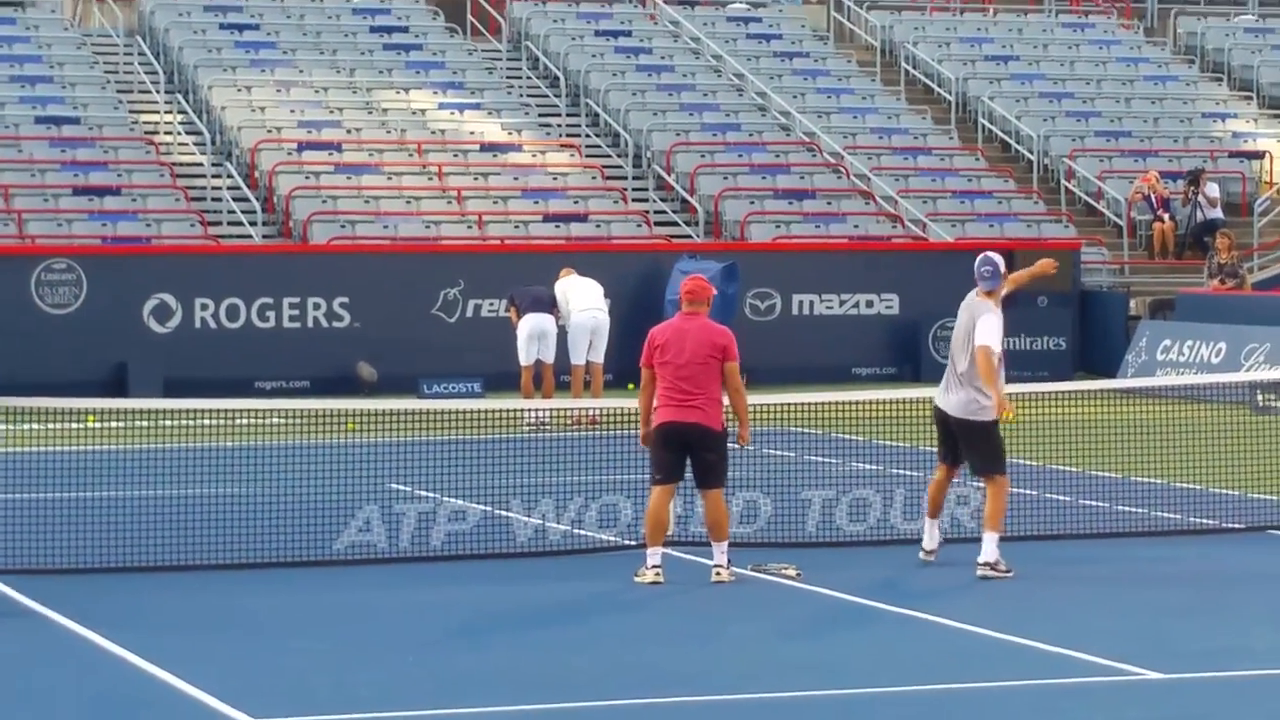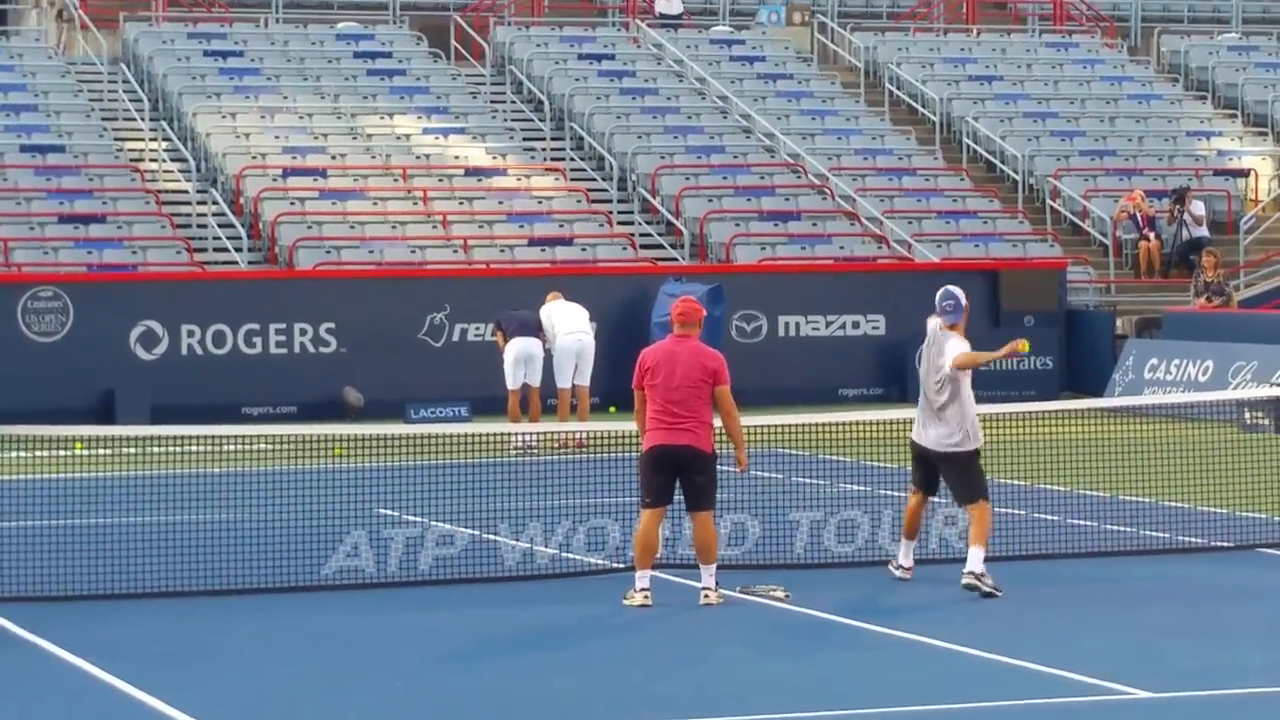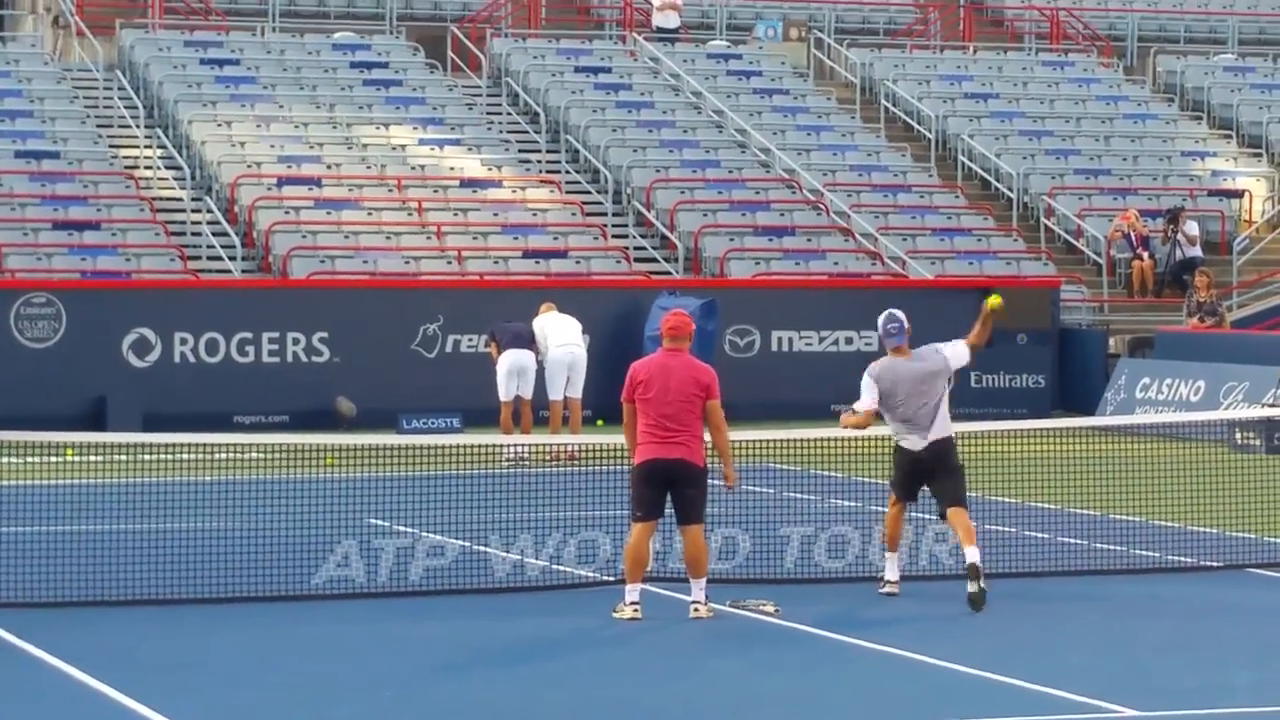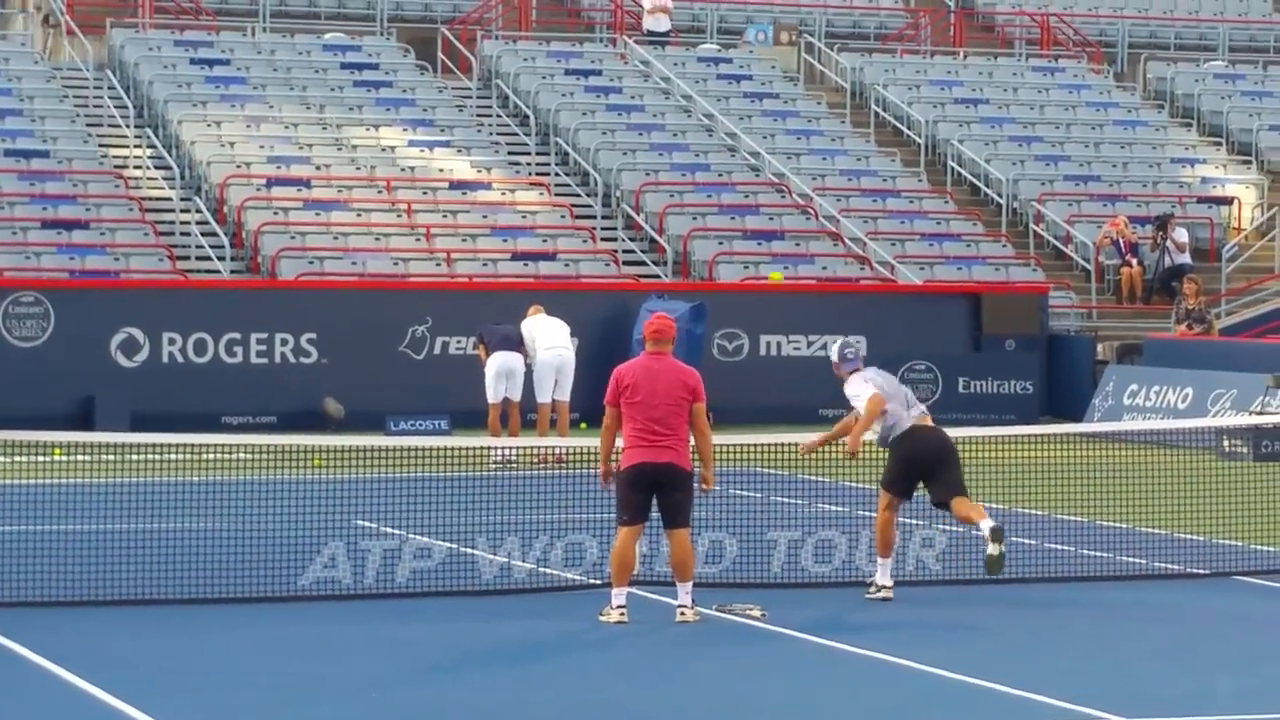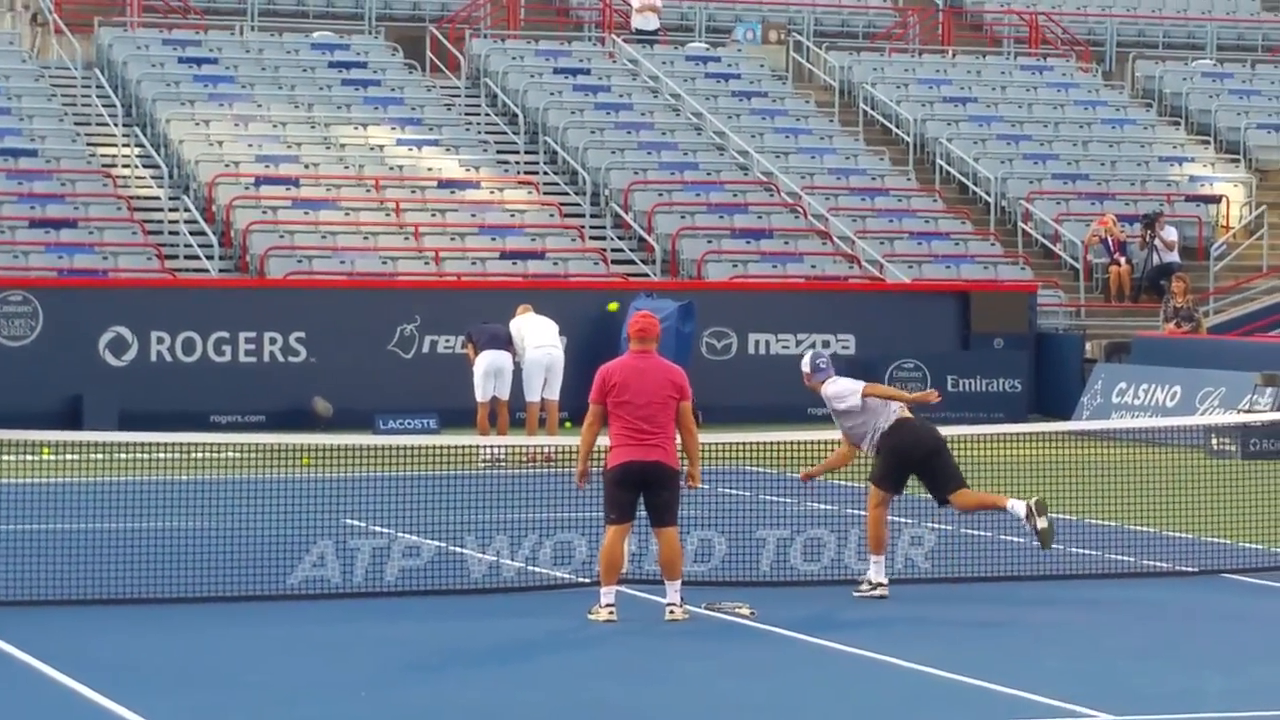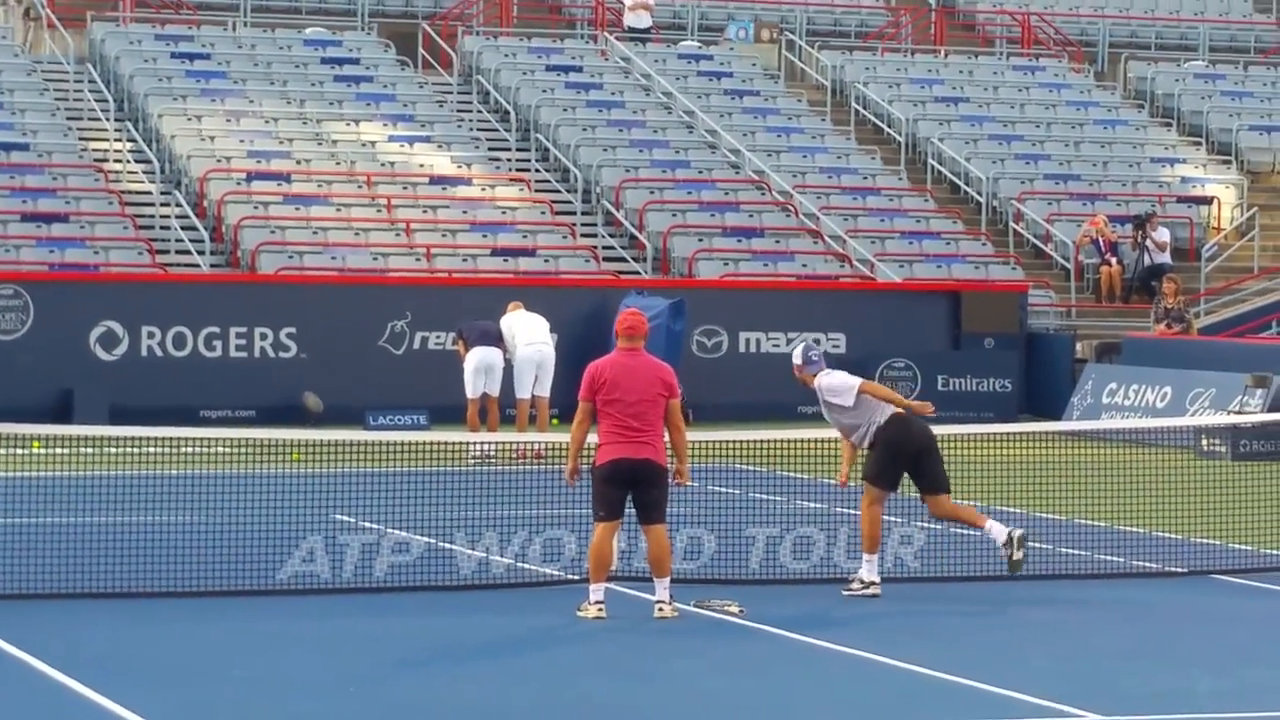
dt=0.2s
person 1, frame 1
left shoulder: (657, 333)
right shoulder: (722, 335)
left elbow: (646, 385)
right elbow: (734, 386)
left wrist: (645, 423)
right wrist: (743, 425)
left hip: (667, 424)
right hip: (708, 425)
left knee: (660, 492)
right knee: (713, 494)
left ankle: (652, 565)
right ankle: (721, 564)
person 1, frame 2
left shoulder: (648, 355)
right shoulder: (712, 358)
left elbow: (639, 408)
right elbow: (727, 409)
right wrist: (740, 448)
left hip: (657, 447)
right hip: (698, 448)
left knee: (649, 516)
right knee: (702, 516)
left ankle: (641, 588)
right ankle: (709, 587)
person 1, frame 3
left shoulder: (638, 369)
right shoulder: (704, 372)
left elbow: (629, 422)
right elbow: (716, 424)
left wrist: (637, 453)
right wrist: (727, 464)
left hip: (648, 460)
right hip: (689, 462)
left knee: (640, 529)
right knee: (693, 530)
left ankle: (631, 601)
right ankle: (699, 600)
person 1, frame 4
left shoulder: (622, 373)
right shoulder: (690, 376)
left elbow: (609, 425)
right elbow: (701, 427)
left wrist: (605, 462)
right wrist: (707, 467)
left hip: (634, 464)
right hip: (676, 466)
left knee: (627, 533)
right knee: (679, 534)
left ankle: (617, 605)
right ankle: (685, 604)
person 1, frame 5
left shoulder: (608, 372)
right shoulder: (675, 374)
left elbow: (592, 422)
right elbow: (687, 426)
left wrist: (582, 461)
right wrist: (694, 464)
left hip: (622, 463)
right hip: (663, 464)
left knee: (615, 531)
right knee: (667, 532)
left ankle: (607, 603)
right ankle: (674, 602)
person 1, frame 6
left shoulder: (597, 369)
right shoulder: (664, 371)
left elbow: (582, 419)
right elbow: (676, 423)
left wrist: (573, 459)
right wrist: (682, 461)
left hip: (610, 460)
right hip: (651, 461)
left knee: (604, 528)
right knee: (656, 529)
left ankle: (595, 600)
right ankle: (663, 599)
person 2, frame 1
left shoulder: (974, 298)
right shoulder: (989, 315)
left elbow: (1004, 285)
right elbow: (984, 356)
left wrist: (1033, 270)
right wrist: (998, 395)
left hip: (946, 407)
right hip: (975, 413)
left knee: (945, 470)
right knee: (997, 484)
left ankle: (929, 543)
right ankle: (988, 558)
person 2, frame 2
left shoulder: (935, 331)
right shoulder: (955, 344)
right elbow: (960, 362)
left wrist: (940, 312)
right wrist: (998, 354)
left hip: (923, 439)
right hip: (956, 445)
left knee: (919, 496)
right knee: (979, 509)
left ankle: (904, 561)
right ankle: (974, 570)
person 2, frame 3
left shoulder: (874, 372)
right shoulder: (935, 355)
left elbow: (864, 421)
right elbow: (974, 342)
left wrist: (846, 419)
right wrist: (985, 317)
left hip: (909, 452)
right hip: (942, 449)
left knee: (897, 506)
right knee: (957, 513)
left ankle: (891, 576)
right ankle: (972, 563)
person 2, frame 4
left shoulder: (854, 383)
right shoulder: (875, 375)
left elbow: (878, 403)
right elbow: (855, 418)
left wrist: (856, 435)
right wrist: (820, 441)
left hip: (907, 442)
right hip: (939, 440)
left knee: (887, 508)
right knee: (958, 503)
left ankle: (883, 581)
right ankle: (988, 527)
person 2, frame 5
left shoulder: (832, 388)
right shoulder: (842, 390)
left elbow: (875, 389)
right elbow: (849, 449)
left wrist: (910, 398)
right wrist: (817, 471)
left hip: (899, 437)
right hip: (925, 436)
left knee: (876, 504)
right knee: (962, 498)
left ankle: (877, 579)
right ankle: (1025, 509)
person 2, frame 6
left shoulder: (825, 381)
right shoulder: (829, 385)
left elbow: (868, 387)
right elbow: (850, 435)
left wrist: (907, 405)
right wrist: (845, 467)
left hip: (893, 432)
right hip: (916, 431)
left knee: (871, 502)
right knee: (939, 507)
left ankle: (869, 577)
right ankle: (1005, 535)
